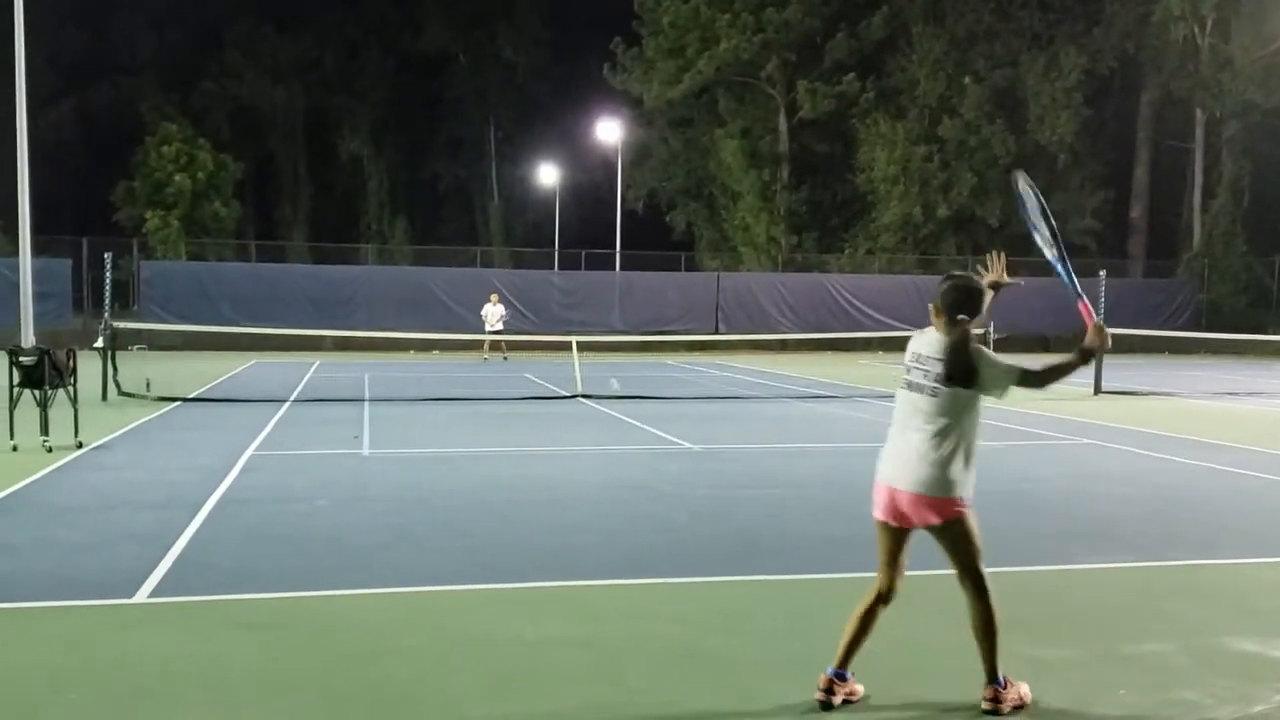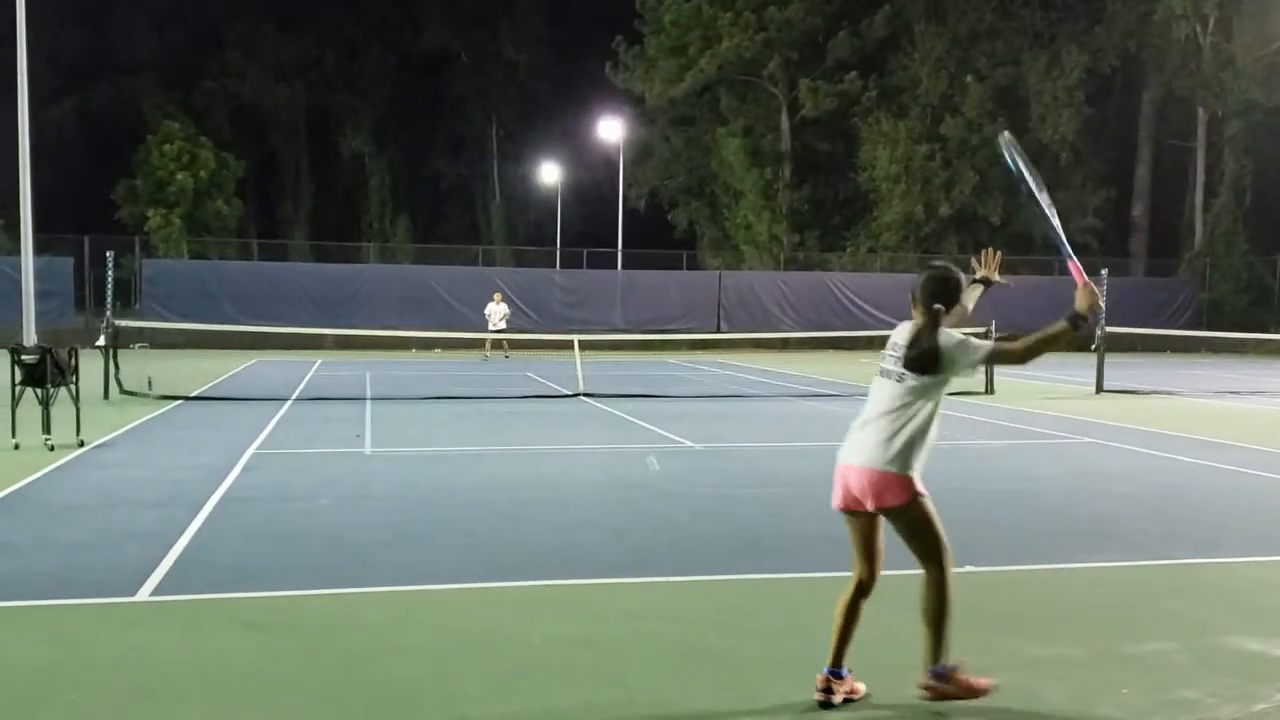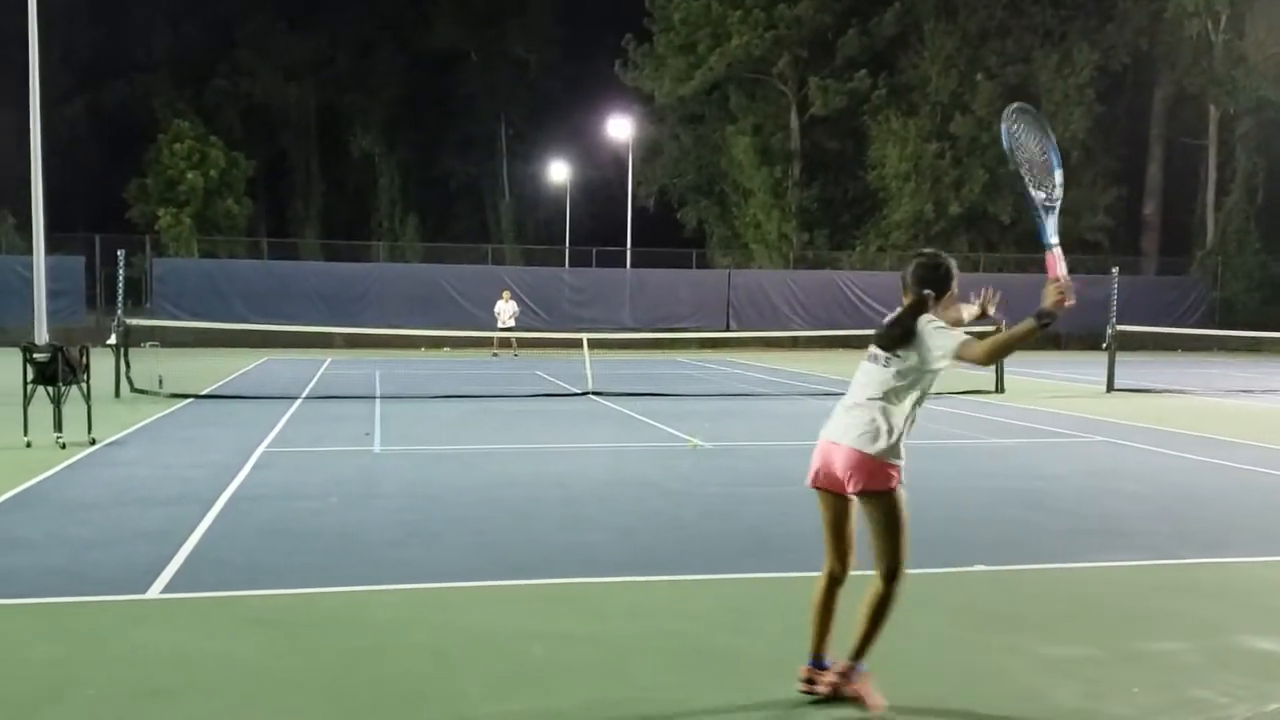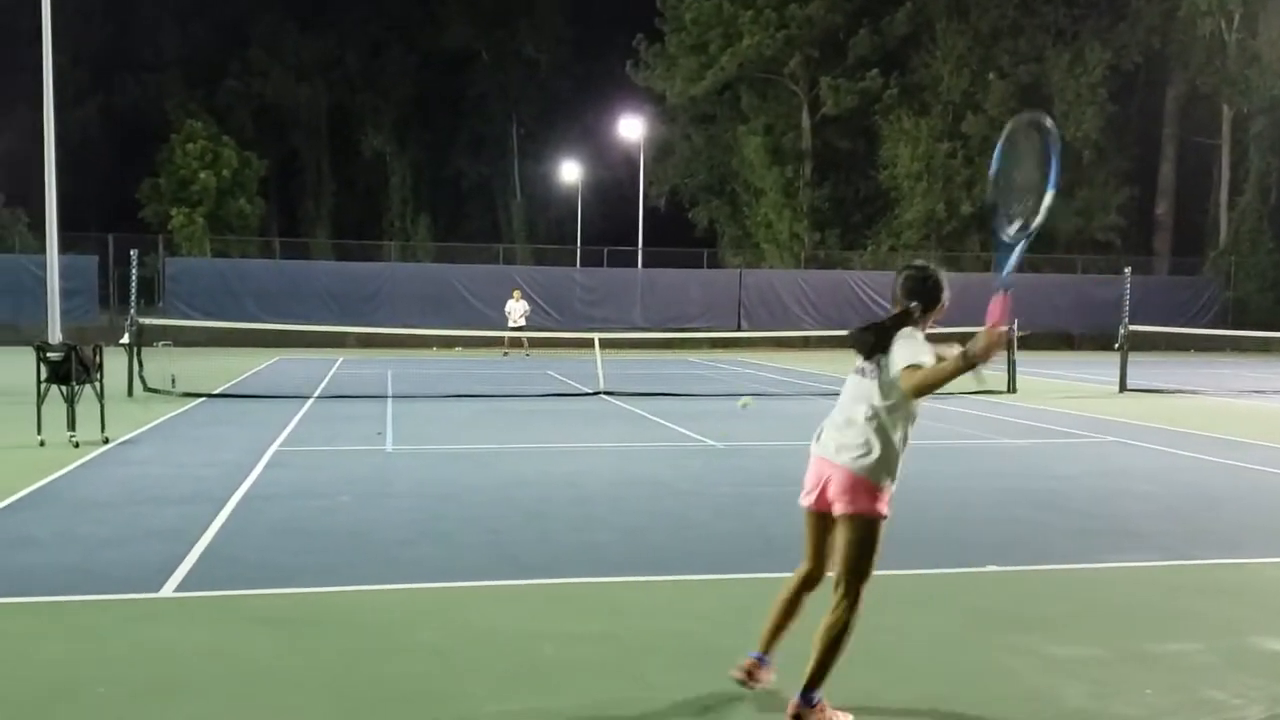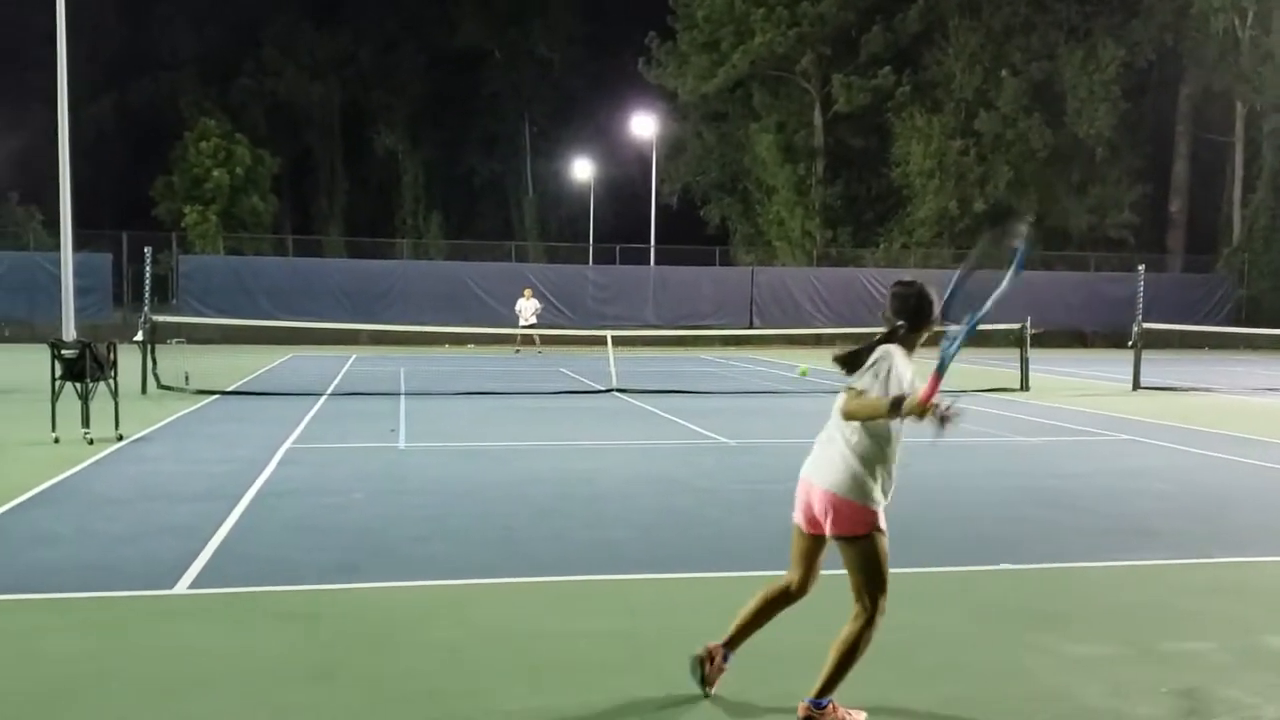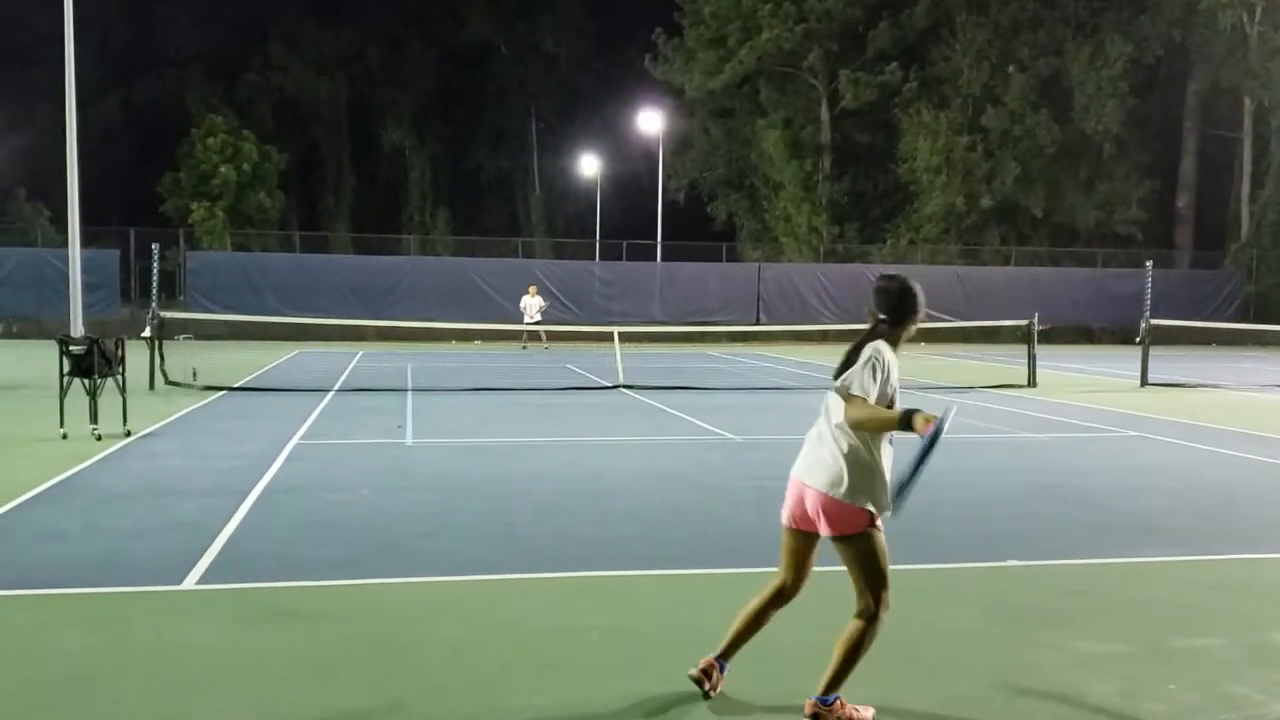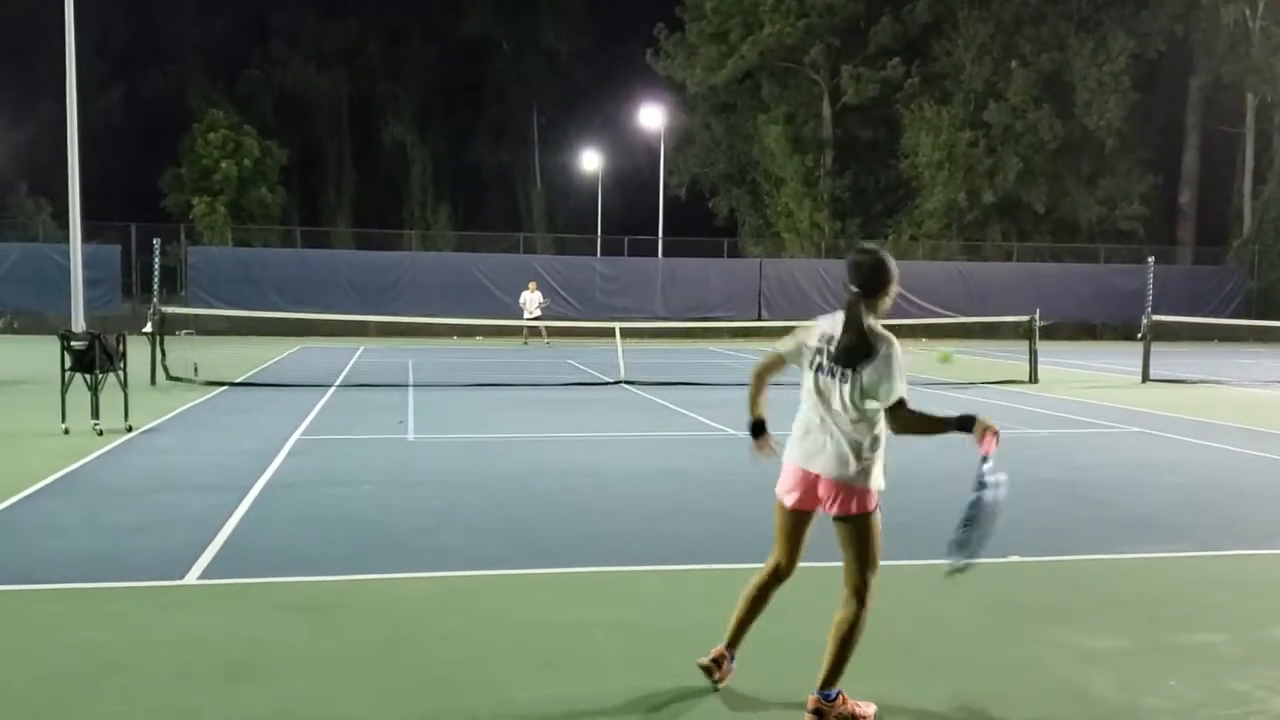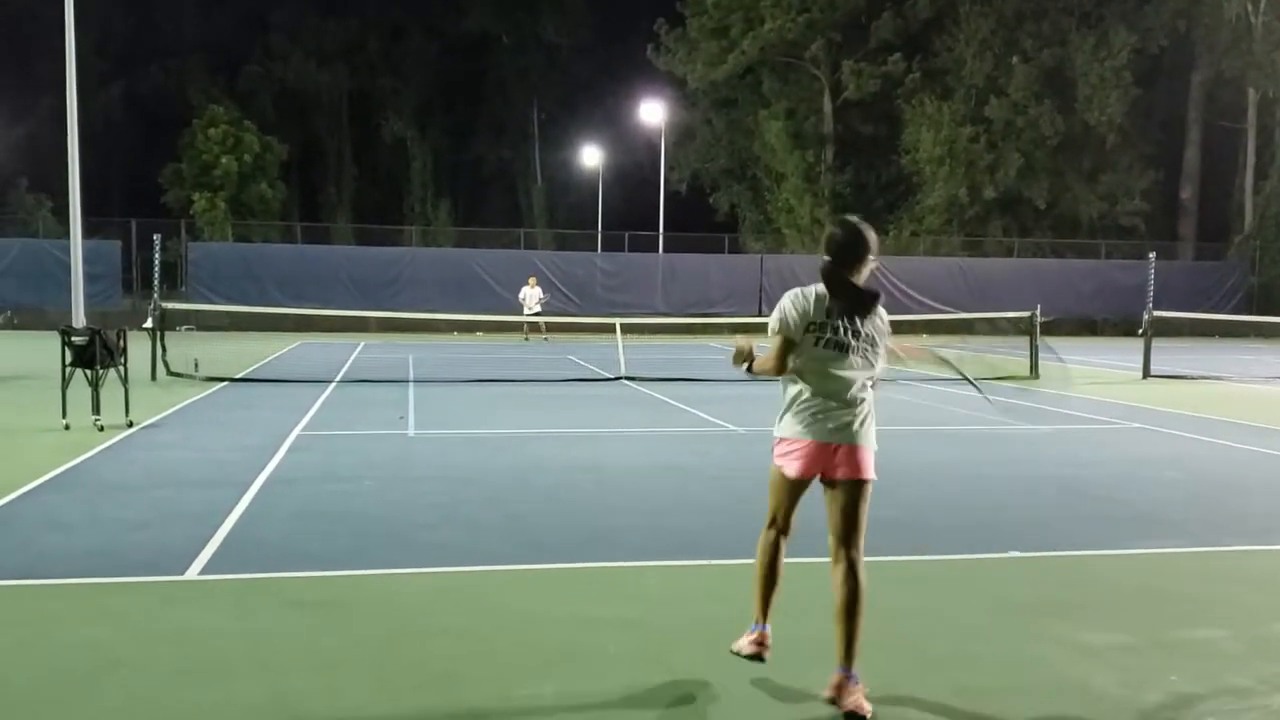
dt=0.1s
person 1, frame 1
left shoulder: (916, 344)
right shoulder: (977, 360)
left elbow: (944, 333)
right elbow: (1035, 379)
left wrist: (987, 287)
right wrist: (1087, 353)
left hip: (890, 480)
right hip: (936, 489)
left knee: (885, 586)
right knee: (975, 585)
left ankle: (835, 679)
person 1, frame 2
left shoulder: (902, 333)
right shoulder: (947, 345)
left elbow: (941, 319)
right elbow: (1017, 352)
left wrist: (980, 283)
right wrist: (1076, 320)
left hip: (851, 465)
right hip: (887, 472)
left knee: (864, 576)
right knee: (937, 568)
left ankle: (832, 679)
right ankle: (939, 673)
person 1, frame 3
left shoulder: (898, 321)
right shoulder: (930, 331)
right elbow: (983, 353)
left wrist: (972, 312)
right wrist: (1043, 316)
left hip: (832, 444)
right hip: (870, 455)
left knee: (836, 567)
right knee: (889, 572)
left ankle: (815, 669)
right ankle: (850, 672)
person 1, frame 4
left shoulder: (885, 335)
right shoulder: (910, 340)
right elbow: (909, 386)
left wrist: (961, 354)
right wrist: (969, 357)
left hip: (825, 459)
right hip: (858, 474)
left knee: (813, 570)
right knee: (847, 594)
left ankle: (756, 660)
person 1, frame 5
left shoulder: (880, 351)
right shoulder: (894, 360)
right elbow: (850, 409)
left wrist: (914, 407)
right wrist: (900, 406)
left hip: (816, 483)
right hip: (851, 497)
left knee: (796, 585)
right knee: (871, 607)
left ankle: (718, 654)
person 1, frame 6
left shoulder: (865, 351)
right shoulder: (879, 357)
right elbow: (860, 419)
right wrist: (904, 420)
left hip: (806, 483)
right hip: (845, 498)
left knee: (786, 586)
right knee: (873, 605)
left ankle: (715, 664)
person 1, frame 7
left shoulder: (817, 328)
right shoulder: (883, 346)
left elbow: (761, 371)
right elbow: (899, 420)
left wrist: (757, 425)
right wrist: (967, 423)
left hip: (801, 463)
right hip: (851, 477)
left knee: (779, 566)
right knee: (857, 592)
left ankle: (725, 655)
person 1, frame 8
left shoulder: (798, 299)
right shoulder: (875, 311)
left elbow: (776, 365)
left wrist: (747, 361)
left hip: (799, 438)
right hip: (849, 444)
left knee: (774, 531)
right knee: (848, 558)
left ankle: (759, 632)
